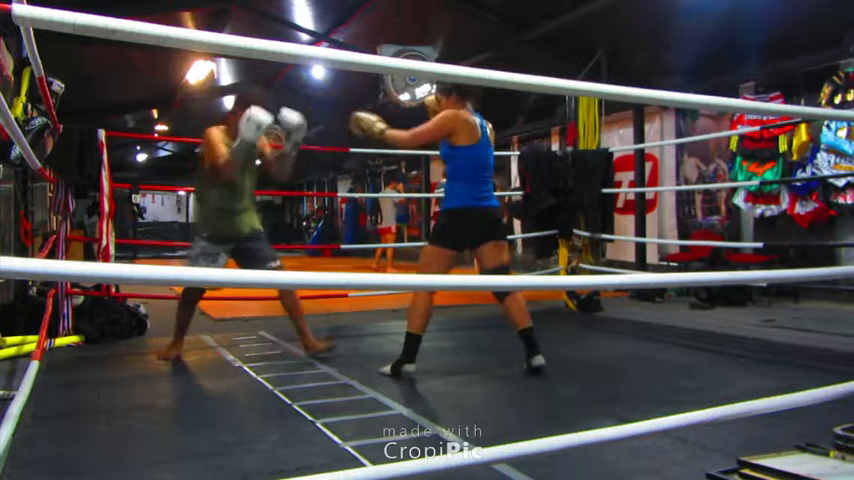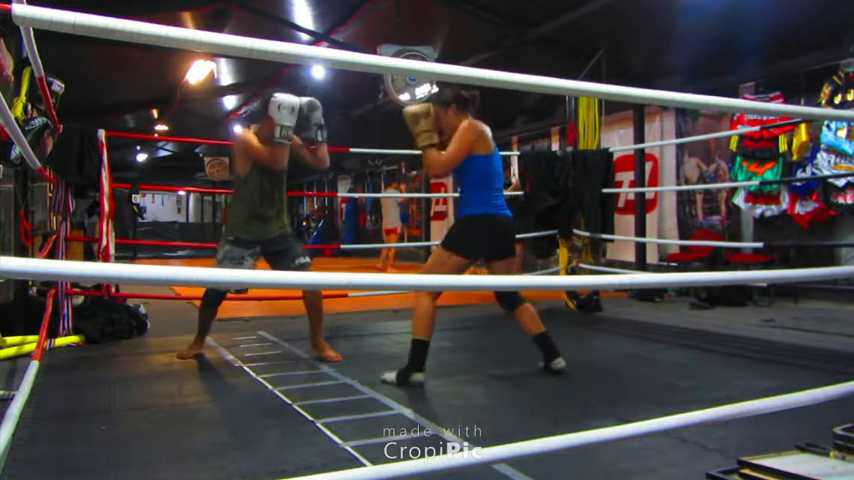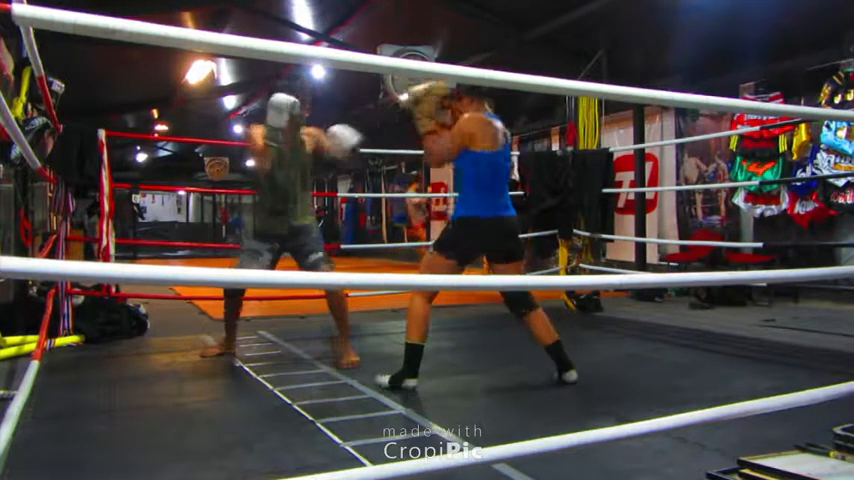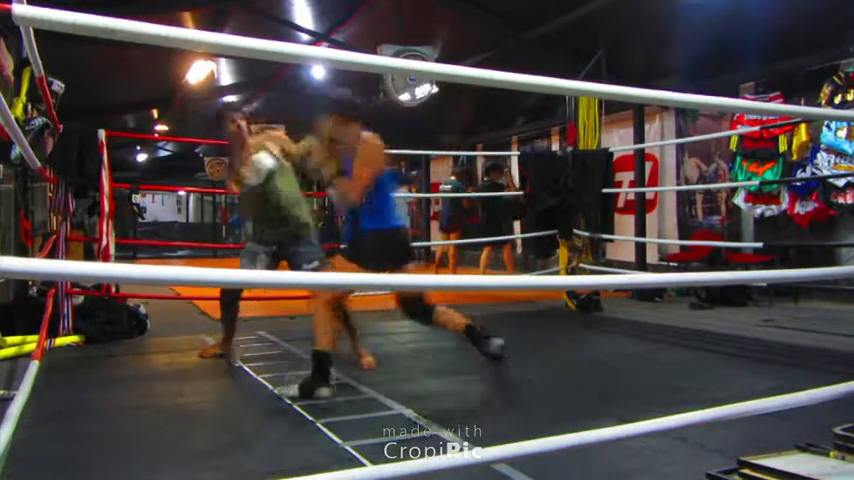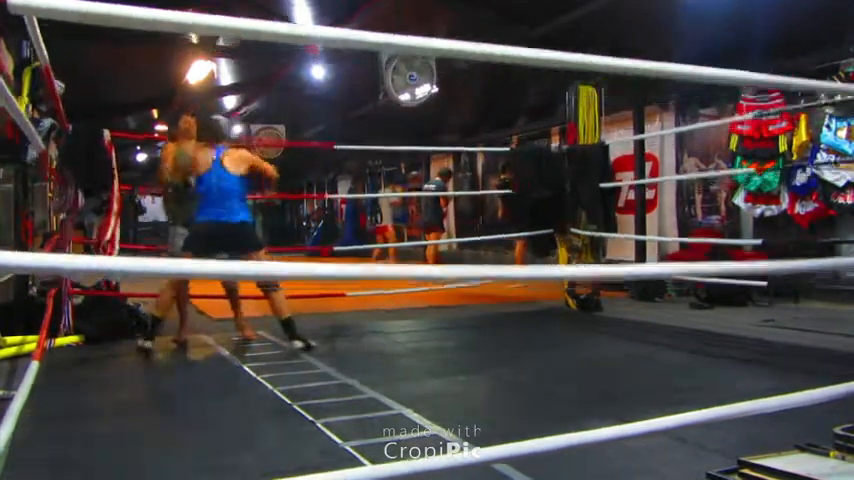
dt=1s
person 1, frame 1
left shoulder: (453, 118)
right shoulder: (485, 126)
left elbow: (409, 140)
left wrist: (377, 128)
left hip: (459, 214)
right hip: (489, 213)
left knee: (424, 286)
left ankle: (406, 359)
right ankle: (534, 353)
person 1, frame 2
left shoulder: (470, 128)
right shoulder: (481, 133)
left elbow: (439, 168)
right elbow: (453, 169)
left wrist: (424, 136)
right wrist: (433, 137)
left hip: (475, 224)
right hip: (501, 223)
left knee: (427, 291)
right knee: (511, 297)
left ankle: (414, 368)
right ankle: (553, 356)
person 1, frame 3
left shoulder: (470, 122)
right shoulder: (499, 127)
left elbow: (435, 159)
left wrist: (425, 119)
right wrist: (441, 120)
left hip: (470, 225)
right hip: (503, 224)
left knee: (420, 296)
right knee: (521, 301)
left ankle: (407, 374)
right ankle: (565, 368)
person 1, frame 4
left shoulder: (367, 143)
right shoulder: (351, 145)
left elbow: (352, 197)
left wrist: (333, 174)
right wrist: (327, 153)
left hip: (376, 236)
right hip: (391, 236)
left knee: (324, 300)
right knee: (418, 307)
left ankle: (319, 380)
right ankle: (486, 340)
person 1, frame 5
left shoulder: (196, 155)
right shoulder: (240, 155)
right elbow: (272, 175)
left hip: (205, 229)
right hip: (239, 227)
left knee: (176, 283)
right knee: (269, 283)
right ankle: (295, 337)
person 2, frame 1
left shoulder: (258, 139)
right shoulder: (214, 134)
left elbow: (281, 173)
right elbow: (226, 172)
left wrist: (291, 144)
right wrist: (245, 141)
left hip: (247, 225)
right hip: (215, 228)
right knee: (194, 287)
left ankle: (307, 339)
right ankle: (177, 341)
person 2, frame 2
left shoulder: (287, 139)
right shoulder: (245, 139)
left elbow: (322, 163)
right elbow: (277, 163)
left wrist: (316, 126)
right wrist: (285, 126)
left hip: (277, 229)
right hip: (243, 231)
right knee: (216, 289)
left ankle: (318, 342)
right ankle: (199, 340)
person 2, frame 3
left shoulder: (311, 135)
right shoulder: (260, 132)
left elbow: (336, 154)
right elbow: (264, 164)
left wrist: (346, 145)
right wrist: (276, 127)
left hip: (301, 224)
right hip: (267, 226)
right knee: (234, 283)
left ankle: (345, 344)
right ankle: (229, 341)
person 2, frame 4
left shoulder: (273, 139)
right shoulder: (233, 168)
left elbow: (306, 156)
right elbow: (245, 210)
right wrist: (251, 184)
left hip: (297, 229)
right hip: (263, 235)
right knee: (230, 287)
left ankle: (358, 346)
right ankle: (226, 342)
person 2, frame 5
right shoulder: (172, 147)
right elbow: (165, 176)
right wrist: (184, 175)
right hip: (183, 219)
left ankle: (240, 320)
right ankle: (183, 326)
